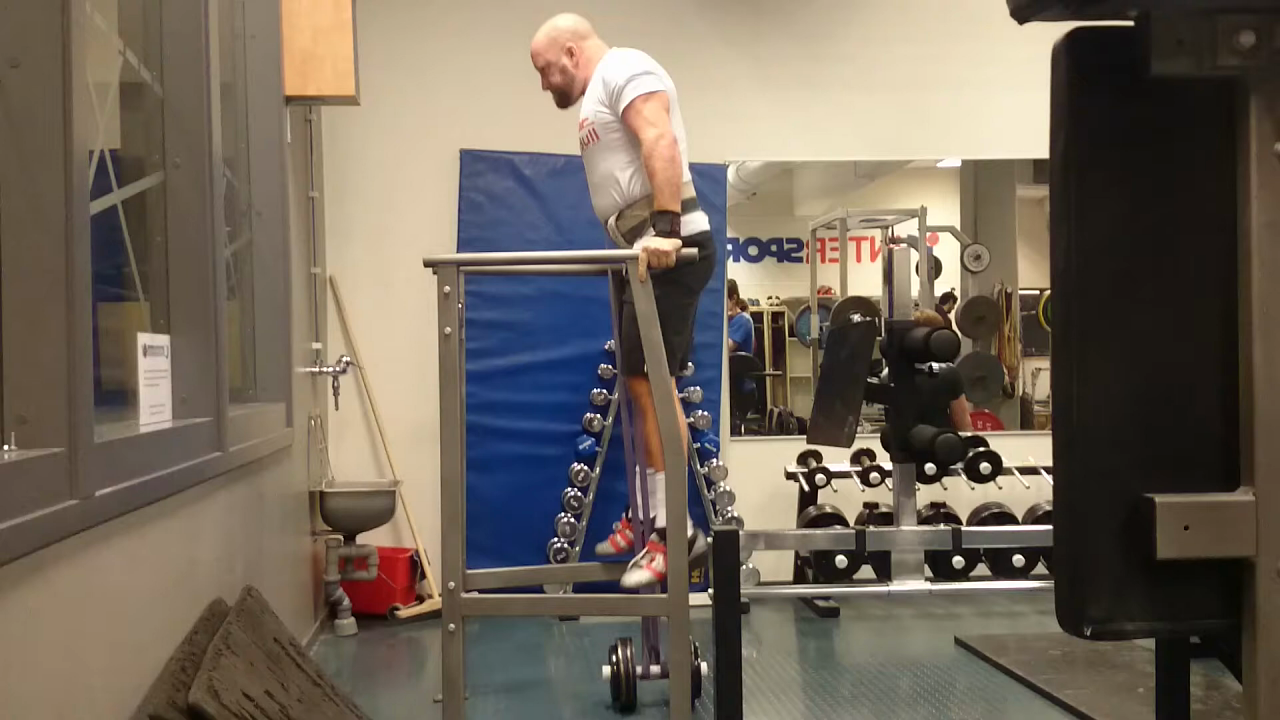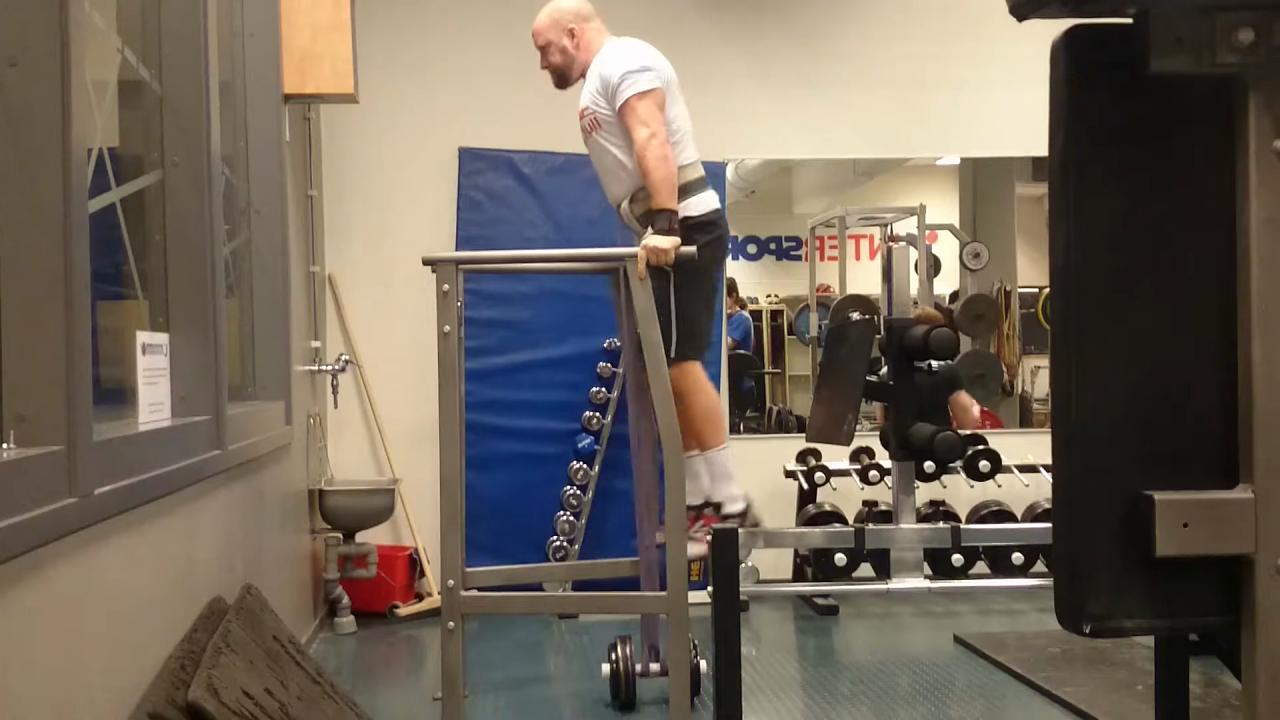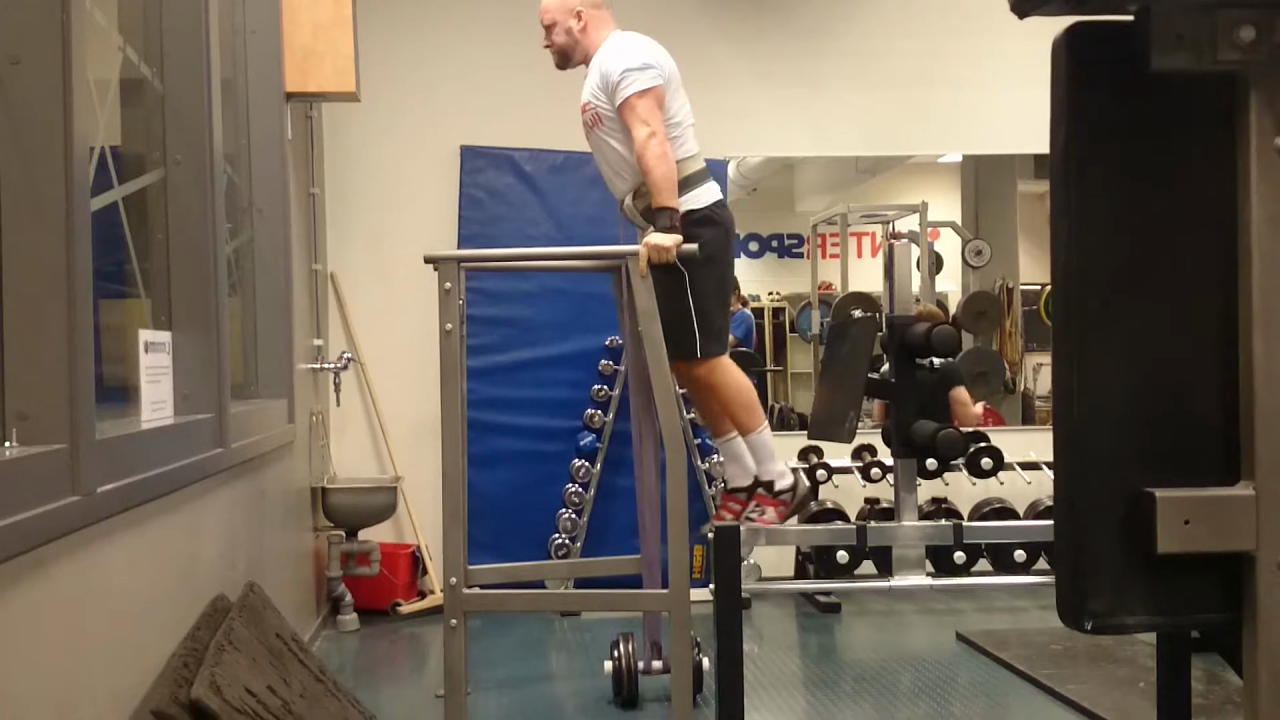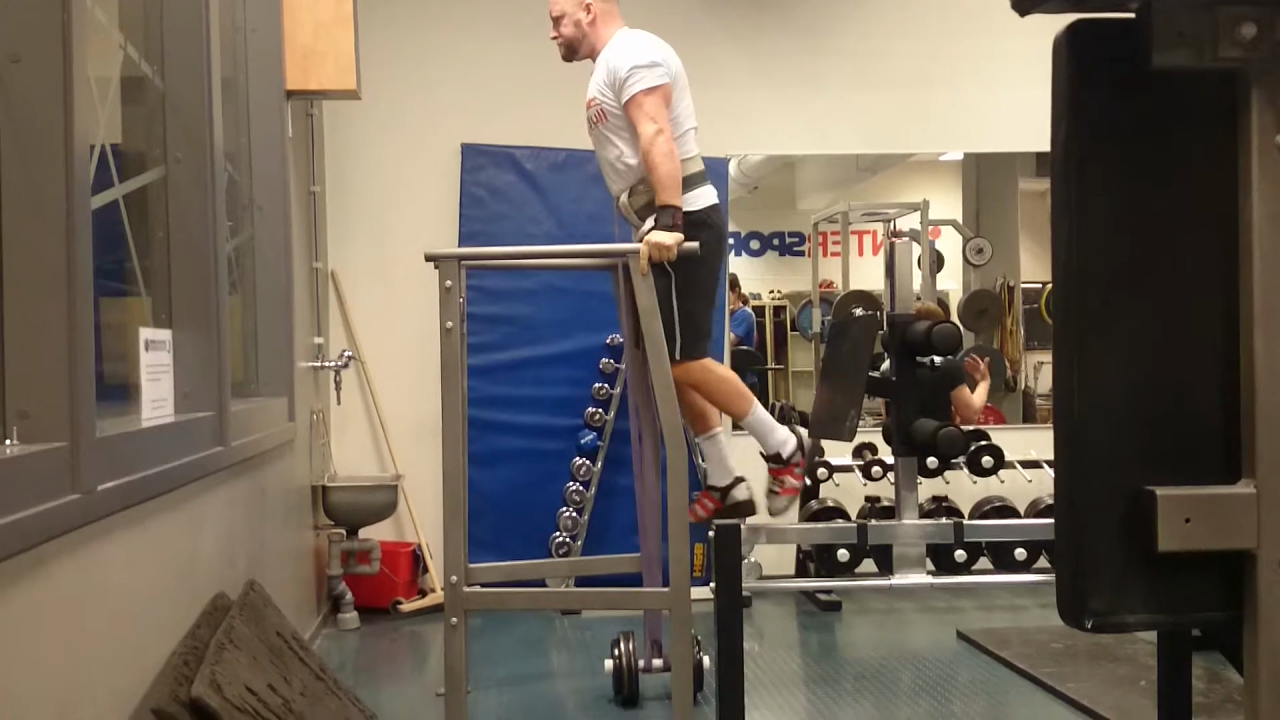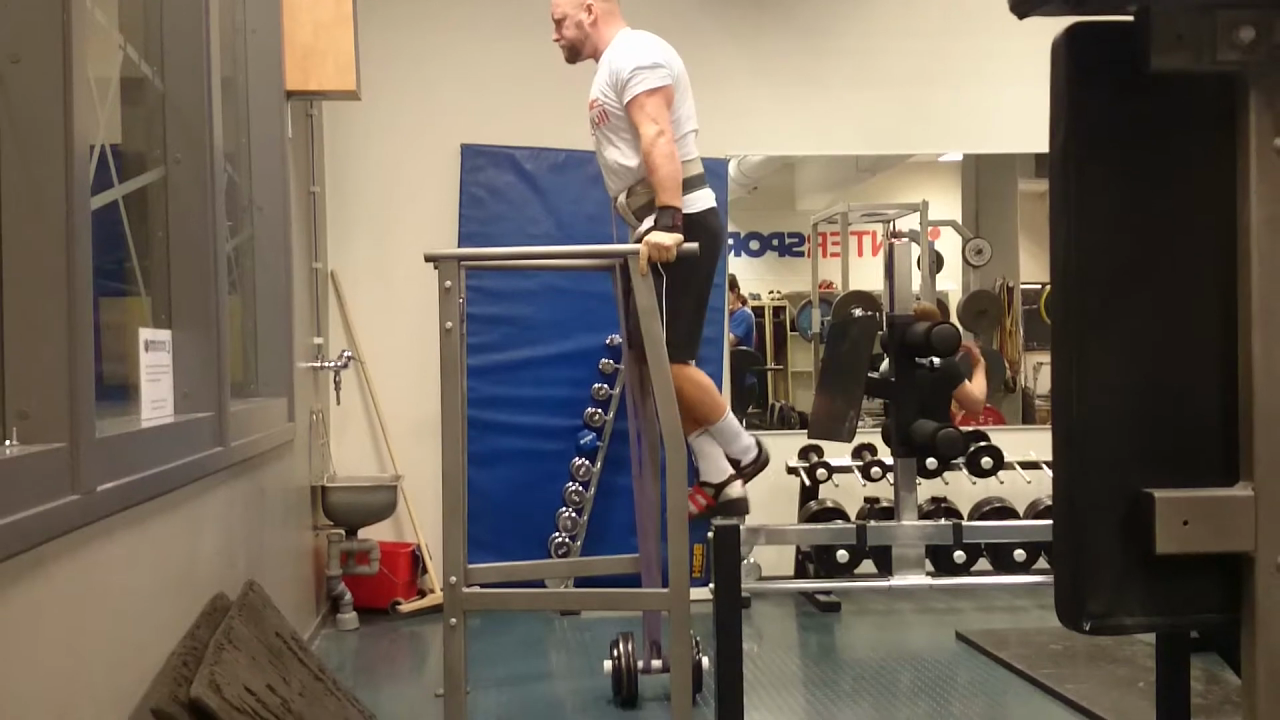
dt=0.3s
person 1, frame 1
left shoulder: (626, 71)
right shoulder: (598, 96)
left elbow: (661, 144)
left wrist: (665, 227)
right wrist: (649, 239)
left hip: (672, 247)
right hip: (647, 251)
left knee: (648, 379)
right knee: (643, 382)
left ankle: (676, 530)
right ankle: (653, 517)
person 1, frame 2
left shoulder: (623, 62)
right shoulder: (603, 80)
left elbow: (653, 142)
left wrist: (665, 223)
left hip: (685, 228)
right hip: (662, 235)
left knee: (680, 364)
right knee: (670, 367)
left ankle: (731, 506)
right ankle: (697, 503)
person 1, frame 3
left shoulder: (625, 56)
right shoulder: (605, 67)
left elbow: (653, 140)
left wrist: (667, 223)
left hip: (690, 222)
right hip: (669, 228)
left knee: (702, 358)
right knee: (685, 361)
left ankle: (777, 481)
right ankle: (744, 479)
person 1, frame 4
left shoulder: (632, 54)
right shoulder: (611, 65)
left elbow: (657, 138)
left wrist: (667, 221)
left hip: (684, 223)
right hip: (660, 230)
left knee: (683, 360)
right knee: (669, 363)
left ankle: (783, 448)
right ankle: (724, 483)
person 1, frame 5
left shoulder: (634, 54)
right shoulder: (614, 66)
left elbow: (658, 138)
left wrist: (667, 221)
left hip: (681, 226)
right hip: (662, 230)
left knee: (665, 361)
left ankle: (742, 453)
right ankle: (718, 481)
